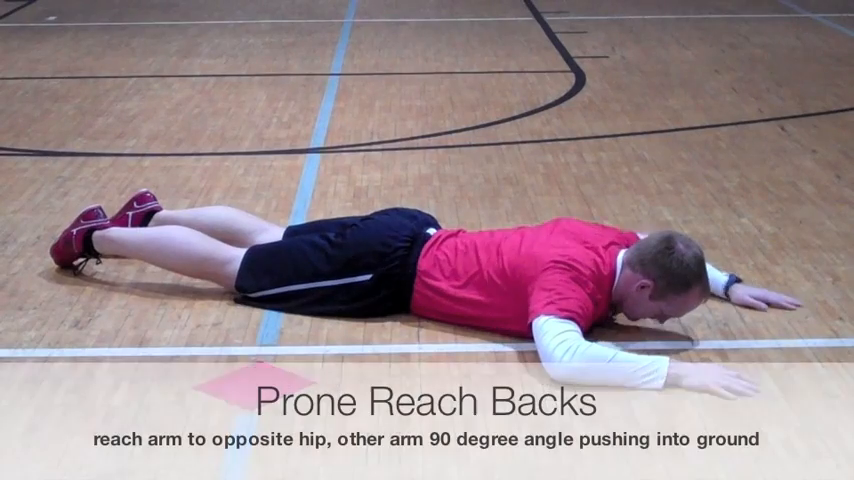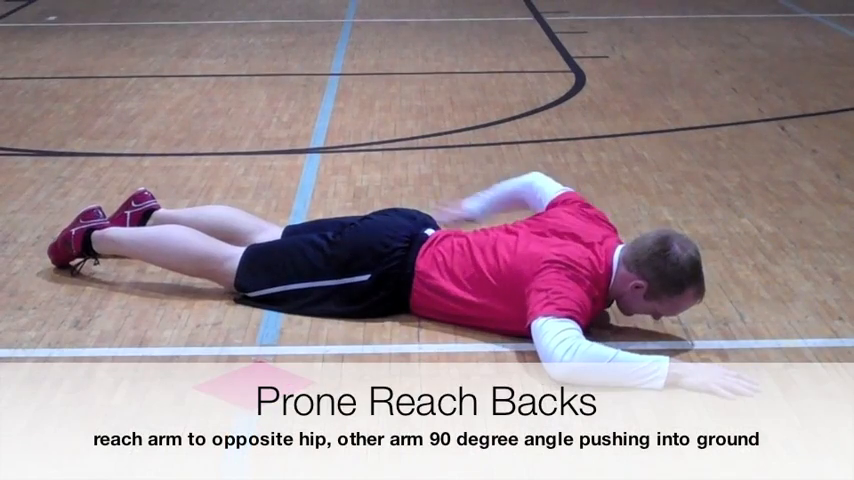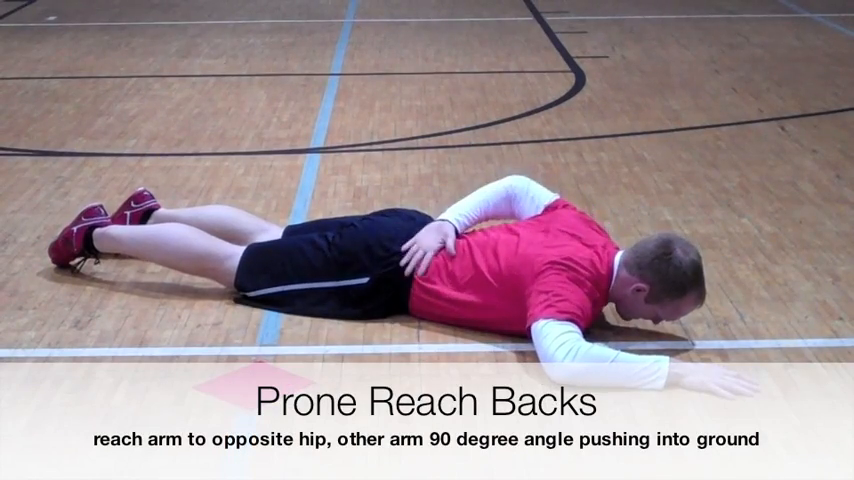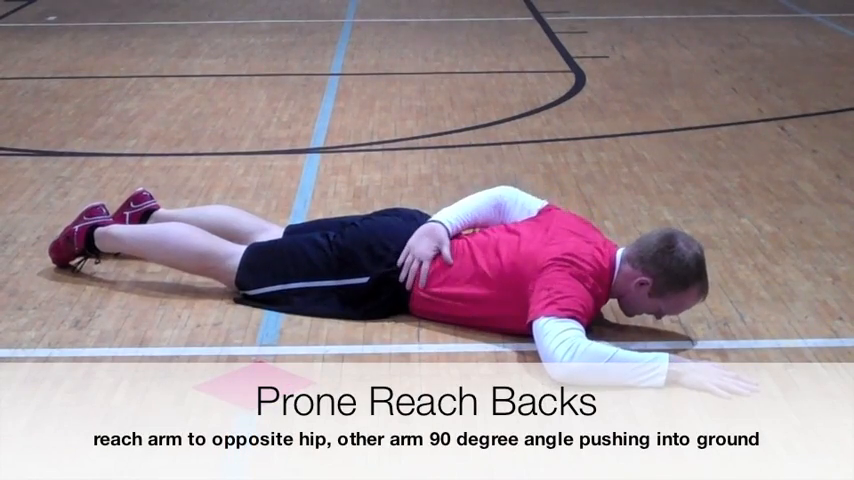
dt=0.5s
person 1, frame 1
left shoulder: (622, 244)
right shoulder: (575, 277)
left elbow: (672, 257)
right elbow: (562, 360)
left wrist: (724, 282)
right wrist: (679, 371)
left hip: (411, 235)
right hip: (393, 269)
left knee: (265, 237)
right knee: (236, 266)
left ankle: (151, 213)
right ankle: (99, 236)
person 1, frame 2
left shoulder: (596, 228)
right shoulder: (573, 278)
left elbow: (531, 182)
right elbow: (562, 358)
left wrist: (467, 210)
right wrist: (676, 371)
left hip: (409, 233)
right hip: (391, 271)
left knee: (266, 238)
right knee: (233, 267)
left ankle: (148, 215)
right ankle: (98, 236)
person 1, frame 3
left shoulder: (590, 234)
right shoulder: (573, 279)
left elbow: (515, 187)
right elbow: (561, 359)
left wrist: (445, 222)
right wrist: (674, 370)
left hip: (409, 233)
right hip: (385, 274)
left knee: (266, 234)
right knee: (233, 265)
left ankle: (147, 213)
right ankle: (98, 234)
person 1, frame 4
left shoulder: (587, 233)
right shoulder: (576, 275)
left elbow: (502, 198)
right elbow: (563, 356)
left wrist: (437, 222)
right wrist: (675, 369)
left hip: (407, 234)
right hip: (387, 272)
left knee: (266, 235)
right knee: (234, 265)
left ankle: (149, 212)
right ankle: (101, 234)
